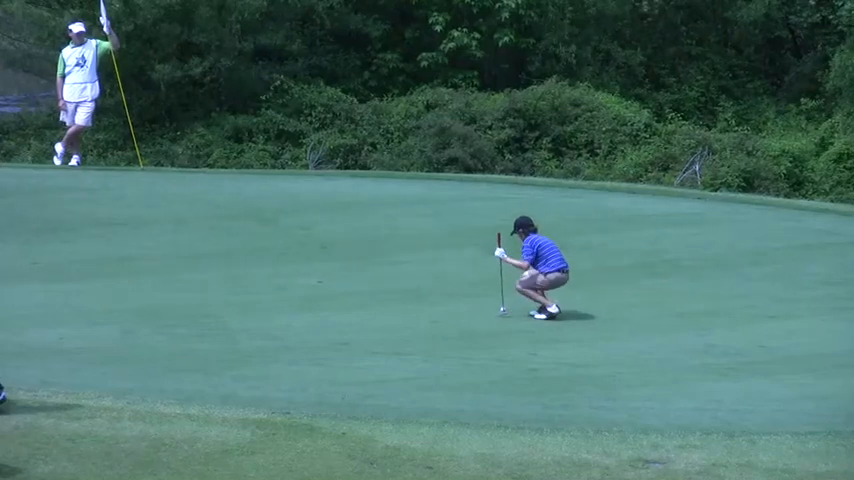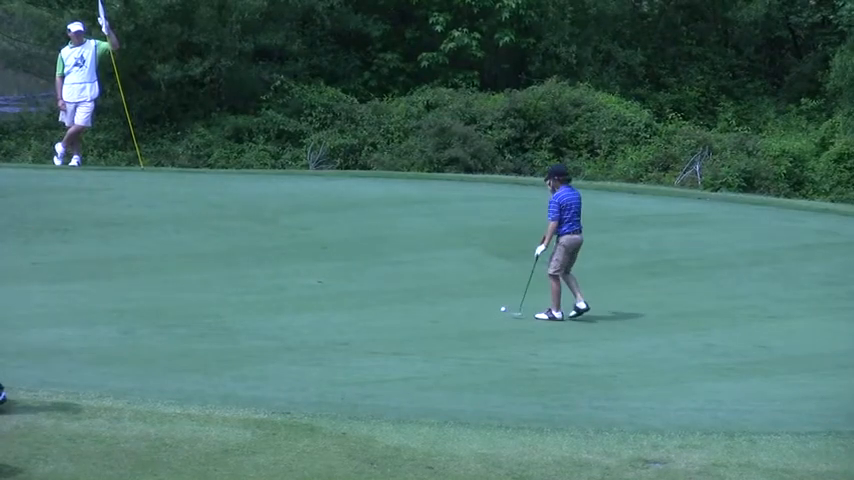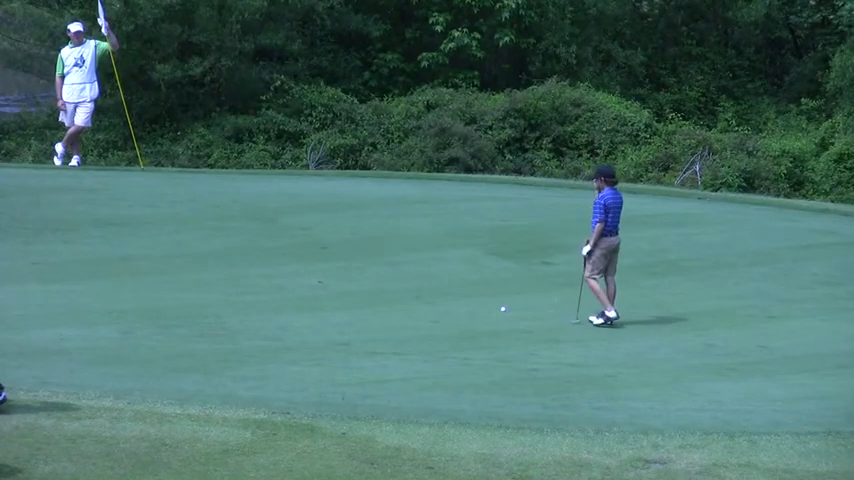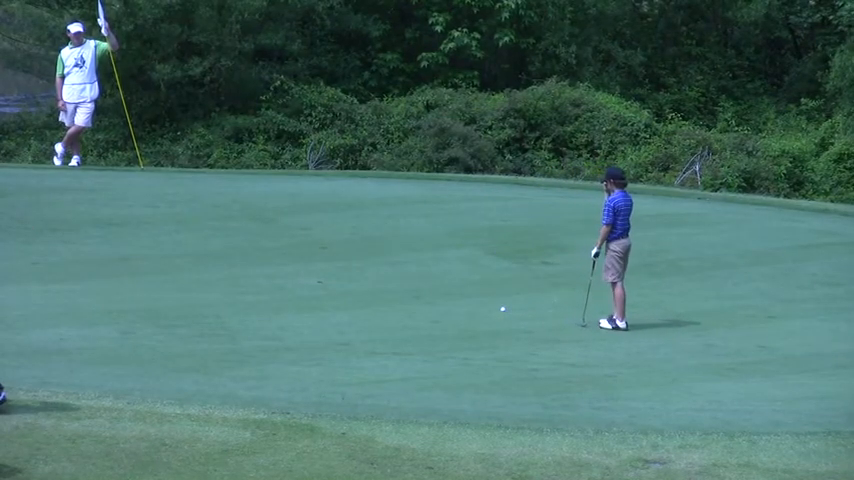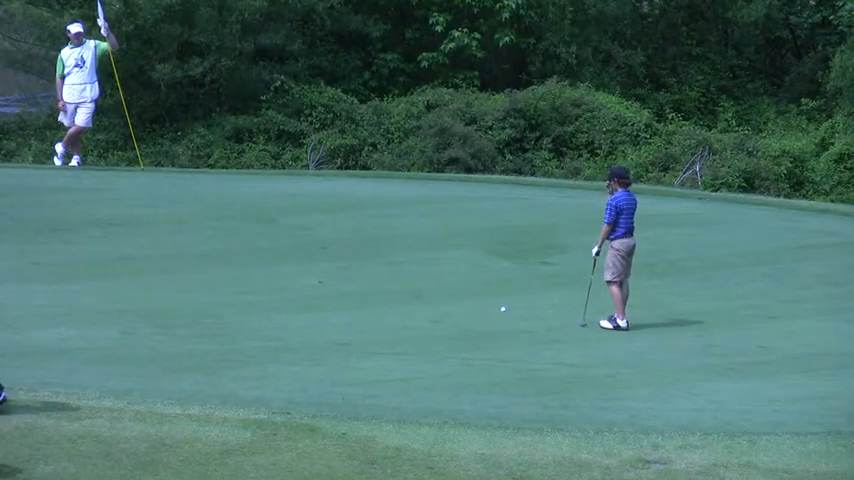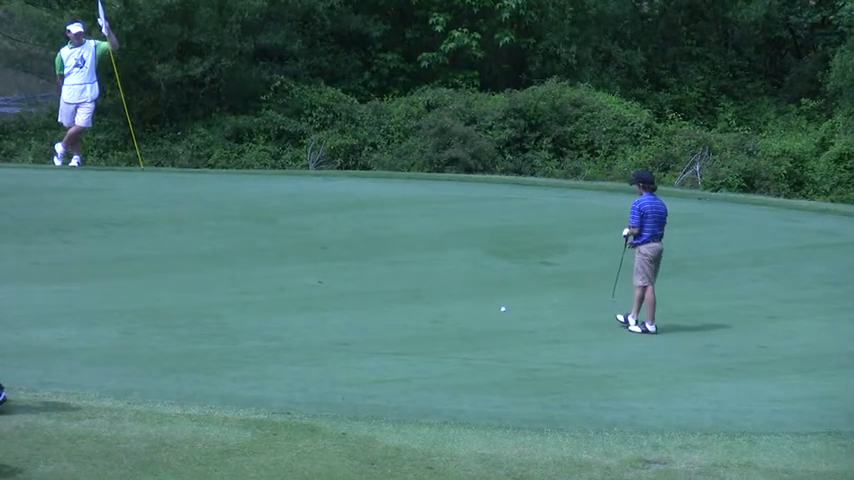
dt=0.7s
person 1, frame 1
left shoulder: (528, 242)
right shoulder: (541, 238)
left elbow: (525, 266)
left wrist: (505, 257)
left hip: (553, 276)
right hip: (563, 275)
left knee: (520, 285)
right knee: (528, 277)
left ankle: (551, 307)
right ankle: (545, 306)
person 1, frame 2
left shoulder: (556, 197)
right shoulder: (575, 193)
left elbow: (553, 223)
left wrist: (544, 244)
right wrist: (552, 190)
left hip: (565, 238)
right hip: (577, 237)
left knee: (553, 274)
right knee: (565, 272)
left ankle: (555, 312)
right ankle: (580, 302)
person 1, frame 3
left shoulder: (602, 199)
right shoulder: (618, 196)
left elbow: (600, 224)
left wrist: (590, 245)
right wrist: (597, 190)
left hip: (603, 241)
right hip: (615, 239)
left knee: (590, 276)
right knee: (609, 277)
left ankle: (609, 311)
right ankle: (608, 312)
person 1, frame 4
left shoulder: (612, 201)
right shoulder: (627, 198)
left elbow: (606, 227)
left wrist: (597, 247)
right wrist: (607, 193)
left hip: (615, 243)
right hip: (625, 241)
left knee: (616, 282)
right knee: (615, 280)
left ankle: (620, 321)
right ankle: (617, 316)
person 1, frame 5
left shoulder: (614, 200)
right shoulder: (632, 198)
left elbow: (608, 226)
left wrist: (598, 245)
right wrist: (611, 193)
left hip: (618, 243)
right hip: (630, 241)
left knee: (612, 281)
right knee: (622, 280)
left ankle: (621, 319)
right ankle: (618, 316)
person 1, frame 6
left shoulder: (638, 204)
right shoulder: (661, 204)
left elbow: (635, 230)
right elbow: (662, 229)
left wrist: (626, 232)
left hip: (645, 248)
right hip: (658, 245)
left knee: (647, 285)
right knee: (642, 283)
left ankle: (650, 324)
right ankle: (632, 317)
person 2, frame 1
left shoulder: (94, 45)
right shoulder: (65, 52)
left elbow: (115, 46)
right elbow: (60, 77)
left wrist: (109, 31)
right wrist: (60, 98)
left hip: (87, 96)
right hip: (69, 97)
left knee: (80, 126)
right knee: (72, 128)
left ankle: (61, 146)
right ankle: (76, 156)
person 2, frame 2
left shoulder: (93, 46)
right shoulder: (64, 52)
left elbow: (114, 46)
right elbow: (59, 77)
left wrist: (108, 31)
right wrist: (59, 98)
left hip: (87, 96)
right hip: (68, 97)
left knee: (80, 127)
right knee: (72, 128)
left ankle: (62, 146)
right ankle: (76, 156)
person 2, frame 3
left shoulder: (93, 46)
right shoulder: (64, 52)
left elbow: (114, 47)
right elbow: (59, 77)
left wrist: (107, 31)
right wrist: (59, 98)
left hip: (86, 97)
right hip: (68, 97)
left knee: (80, 127)
right knee: (71, 128)
left ankle: (62, 146)
right ankle: (76, 156)
person 2, frame 4
left shoulder: (93, 46)
right shoulder: (64, 53)
left elbow: (114, 47)
right elbow: (59, 77)
left wrist: (108, 32)
right wrist: (59, 99)
left hip: (87, 97)
right hip: (68, 97)
left knee: (80, 127)
right knee: (72, 128)
left ankle: (61, 147)
right ankle: (76, 156)
person 2, frame 5
left shoulder: (93, 46)
right shoulder: (64, 53)
left elbow: (114, 47)
right elbow: (59, 77)
left wrist: (107, 32)
right wrist: (60, 99)
left hip: (87, 96)
right hip: (69, 97)
left knee: (80, 127)
right knee: (72, 128)
left ankle: (62, 147)
right ankle: (76, 156)
person 2, frame 6
left shoulder: (93, 46)
right shoulder: (63, 53)
left elbow: (114, 47)
right elbow: (60, 76)
left wrist: (108, 32)
right wrist: (62, 94)
left hip: (87, 96)
right hip: (69, 97)
left knee: (80, 127)
right knee: (71, 128)
left ankle: (61, 147)
right ankle: (76, 156)
